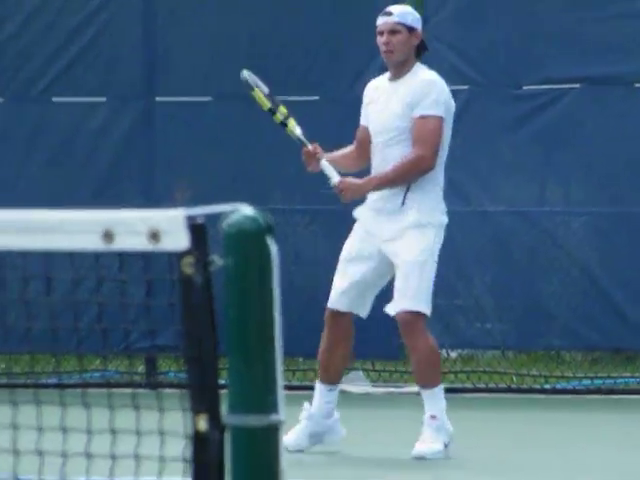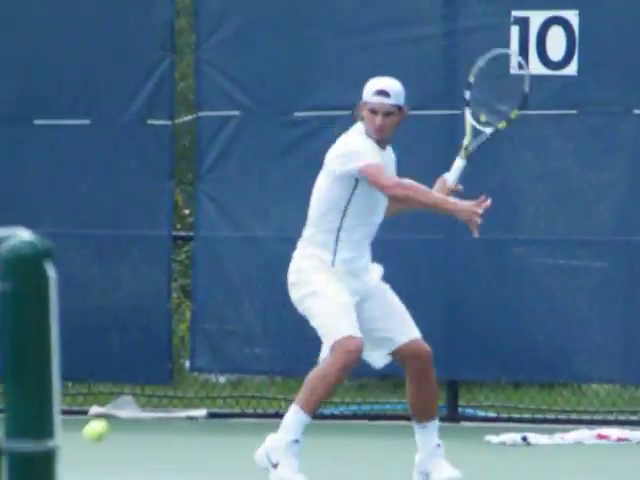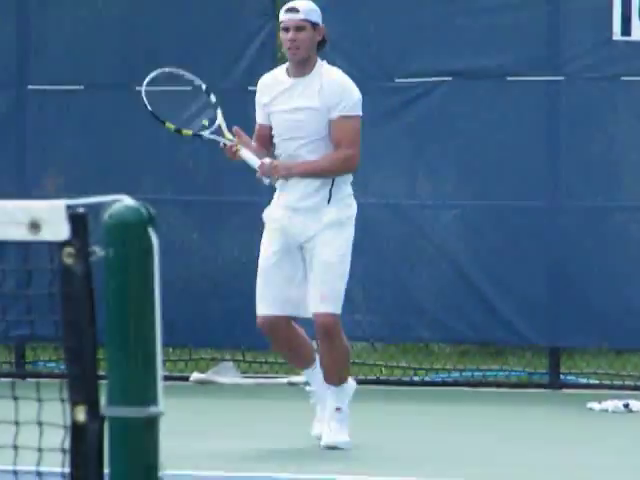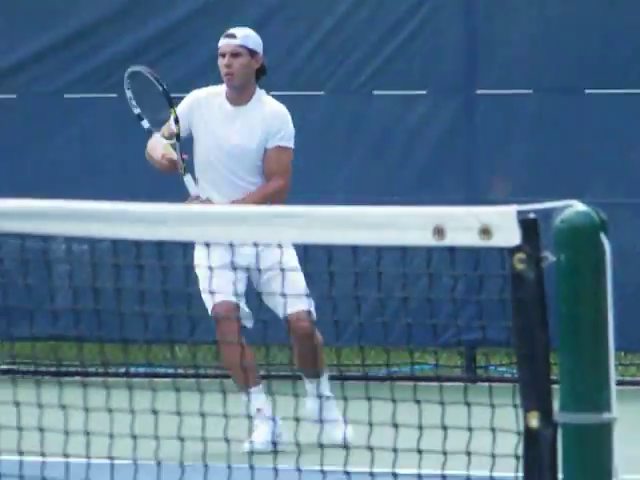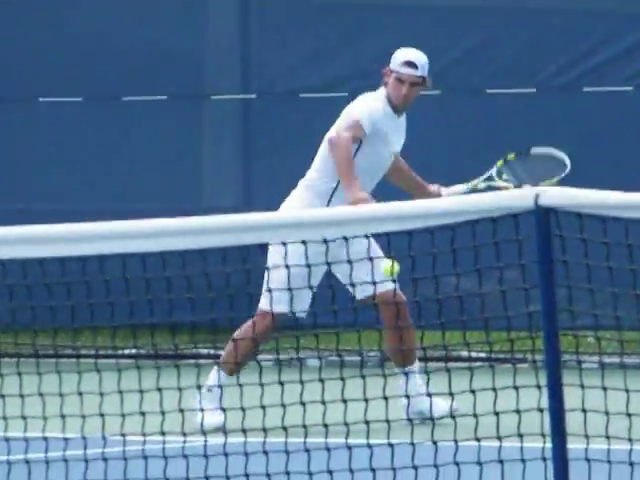
dt=1s
person 1, frame 1
left shoulder: (430, 86)
right shoulder: (374, 88)
left elbow: (424, 158)
left wrist: (366, 186)
right wrist: (323, 159)
left hip: (416, 221)
right hip: (374, 219)
left knee: (409, 318)
right knee: (337, 316)
left ankle: (436, 425)
right ankle: (321, 417)
person 1, frame 2
left shoulder: (383, 152)
right shoulder: (356, 146)
right elbow: (393, 186)
left wrist: (434, 194)
right wrist: (455, 208)
left hip: (358, 275)
right hip: (318, 272)
left knee: (419, 357)
right knee: (346, 350)
person 1, frame 3
left shoulder: (339, 88)
right shoulder: (268, 85)
left elbow: (349, 158)
left wrist: (290, 169)
right wrist: (242, 147)
left hip: (329, 215)
right hip: (283, 216)
left knee: (326, 320)
right knee: (270, 321)
left ankle: (335, 410)
right ankle: (331, 389)
person 1, frame 4
left shoulder: (276, 116)
right shoulder: (199, 101)
left elbow: (279, 187)
right elbow: (156, 143)
right wrist: (162, 154)
right hip: (212, 239)
left knee: (301, 325)
right knee: (226, 316)
left ankle: (321, 401)
right ankle: (263, 418)
person 1, frame 5
left shoulder: (397, 121)
right shoulder: (368, 107)
right elbow: (339, 142)
left wrist: (427, 191)
right wrist: (353, 190)
left knee: (394, 304)
right knee: (266, 322)
left ankle: (416, 397)
right ankle: (211, 394)
